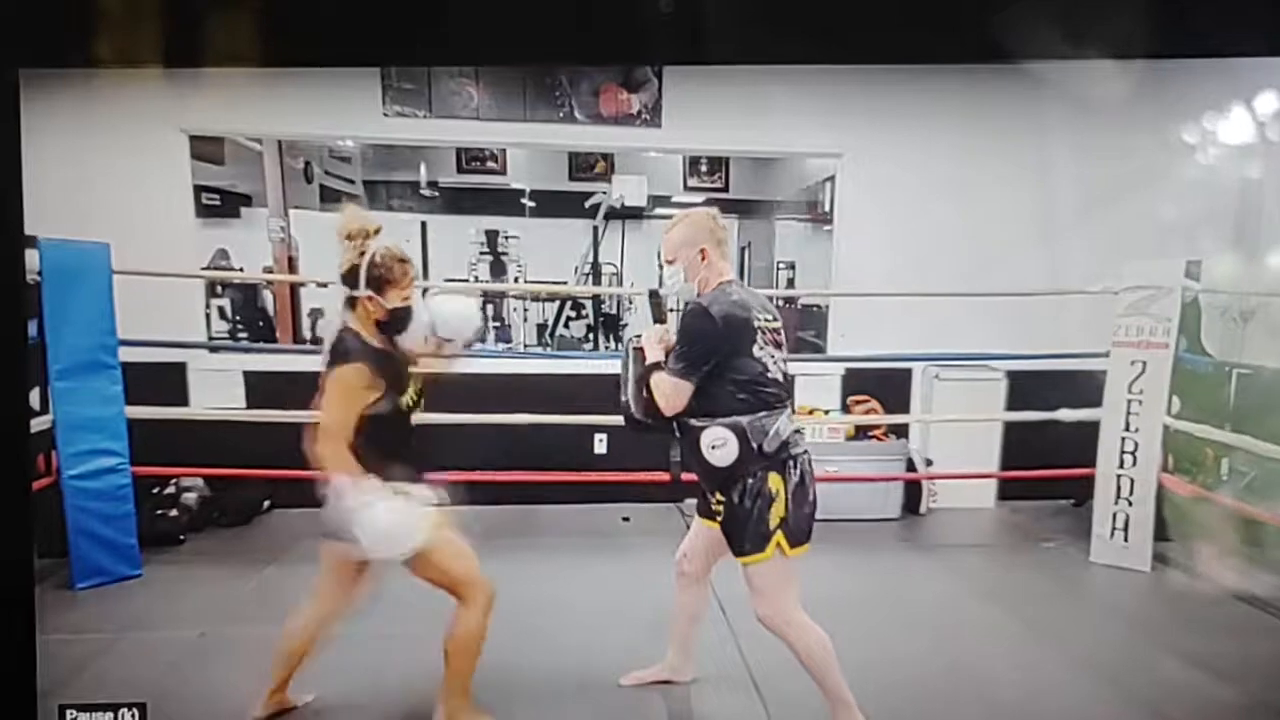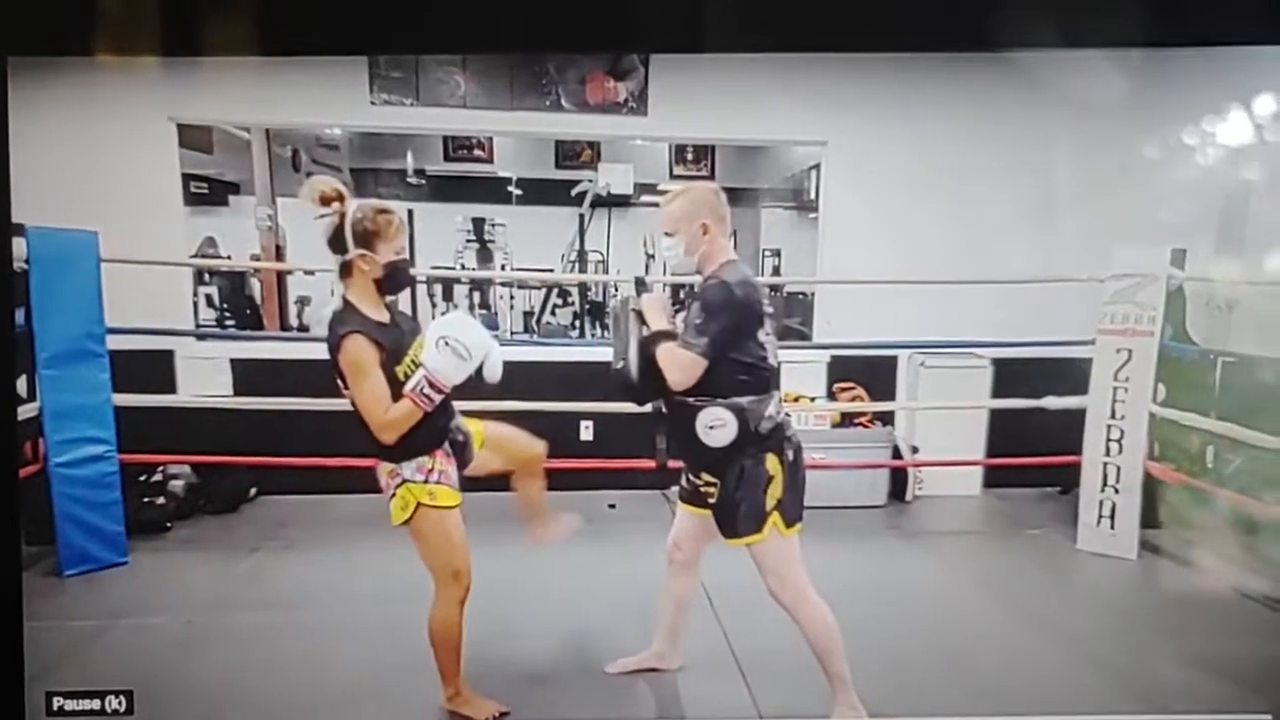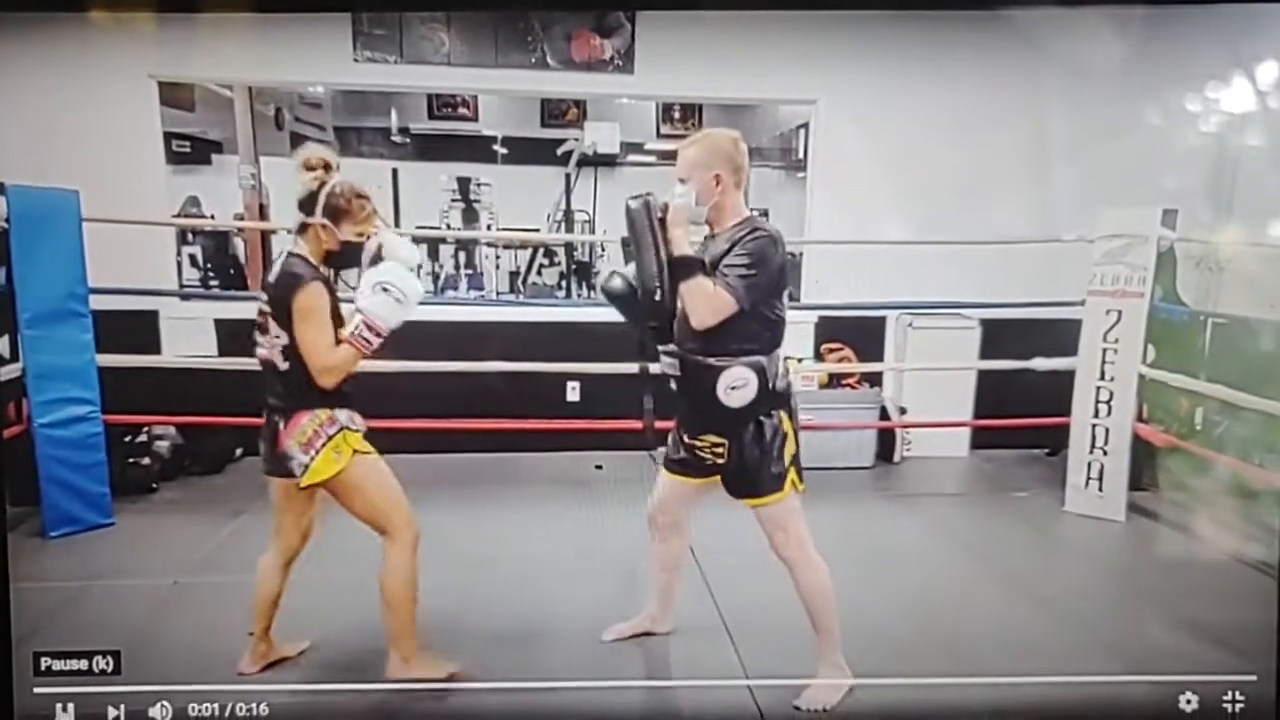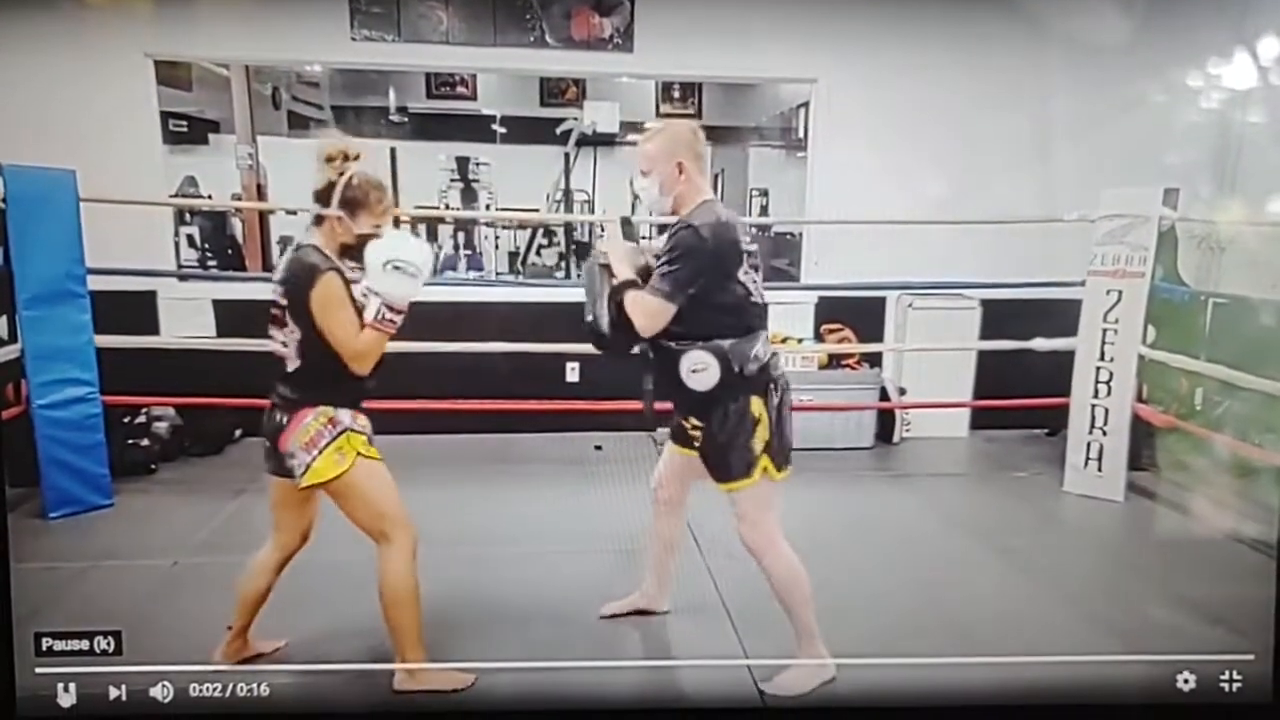
dt=1s
person 1, frame 1
left shoulder: (708, 312)
right shoulder: (756, 305)
left elbow: (671, 400)
left wrist: (654, 354)
right wrist: (677, 352)
left hip: (762, 478)
right hip: (742, 473)
left knee: (776, 610)
right knee: (691, 563)
right ankle: (677, 664)
person 1, frame 2
left shoulder: (726, 292)
right shoulder: (727, 286)
left elbow: (680, 374)
left wrist: (657, 322)
right wrist: (663, 330)
left hip: (755, 459)
right hip: (719, 455)
left knee: (787, 585)
right knee: (681, 551)
right ankle: (664, 650)
person 1, frame 3
left shoulder: (759, 243)
right shoulder: (714, 240)
left elbow: (705, 313)
right elbow: (689, 313)
left wrist: (678, 243)
left hip: (754, 418)
right hip: (702, 411)
left knee: (790, 542)
right knee: (663, 513)
left ankle: (833, 666)
right ankle: (658, 614)
person 1, frame 4
left shoulder: (696, 234)
right shoulder: (716, 223)
left elbow: (648, 320)
left wrist: (622, 270)
right wrist: (641, 275)
left hip: (741, 400)
right hip: (710, 395)
left knee: (759, 533)
right knee: (666, 489)
left ankle: (815, 653)
right ankle: (655, 592)
person 2, frame 1
left shoulder: (373, 338)
right shoulder: (355, 361)
left elbow: (402, 363)
right elbow: (326, 445)
left wrist: (436, 340)
right wrist: (362, 502)
left hip: (375, 489)
right hip: (375, 494)
left knee: (331, 600)
right knee: (477, 594)
person 2, frame 2
left shoulder: (384, 310)
right shoulder: (354, 337)
right elbow: (387, 427)
left wrist: (460, 350)
right wrist: (440, 375)
left hip: (449, 434)
right hip: (415, 467)
left knee: (532, 452)
right knee: (455, 583)
left ankle: (540, 523)
person 2, frame 3
left shoulder: (287, 270)
right shoulder: (309, 285)
left elbow: (321, 346)
right elbow: (326, 370)
left wrist: (379, 269)
right wrist: (377, 319)
left hip: (285, 425)
right hip: (319, 427)
left knee: (288, 540)
right knee: (402, 531)
left ankle: (259, 648)
right ankle: (404, 658)
person 2, frame 4
left shoulder: (302, 260)
right shoulder: (323, 277)
right elbow: (360, 357)
left wrist: (380, 293)
right wrist: (391, 297)
left hip: (293, 420)
right hip: (326, 425)
left knee: (287, 539)
right knee: (399, 538)
left ankle: (234, 643)
right ankle: (412, 667)
